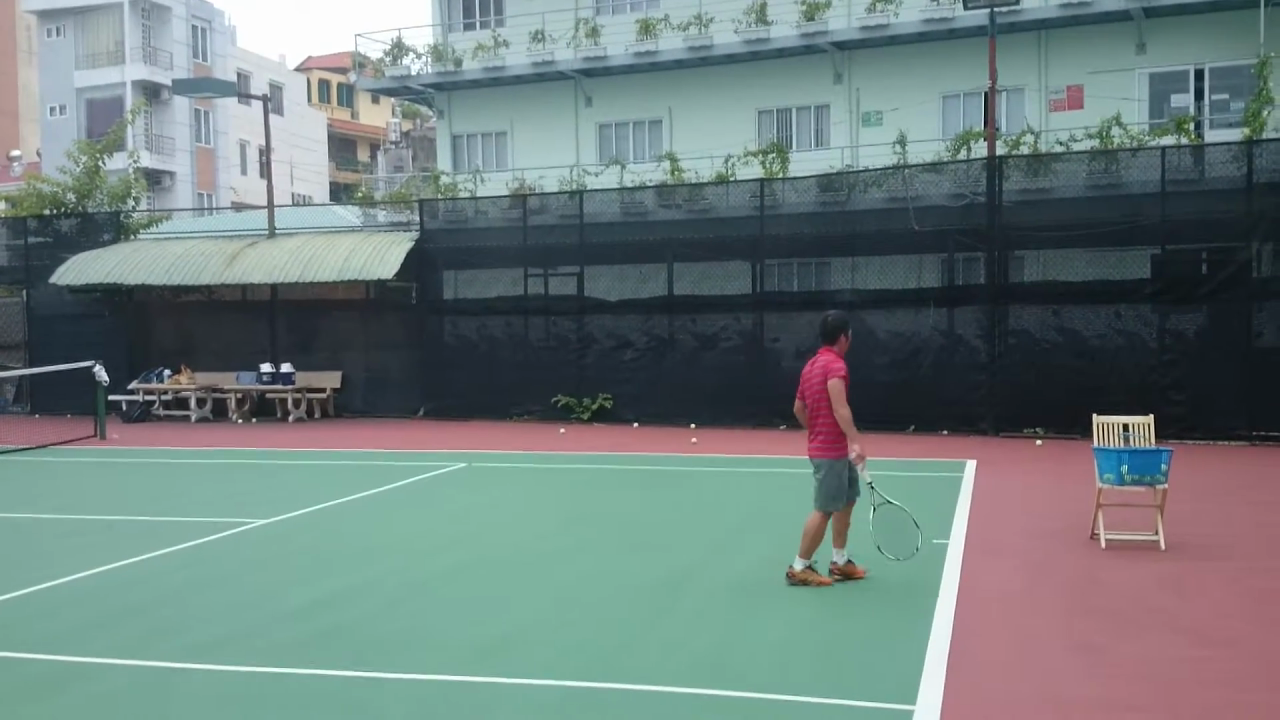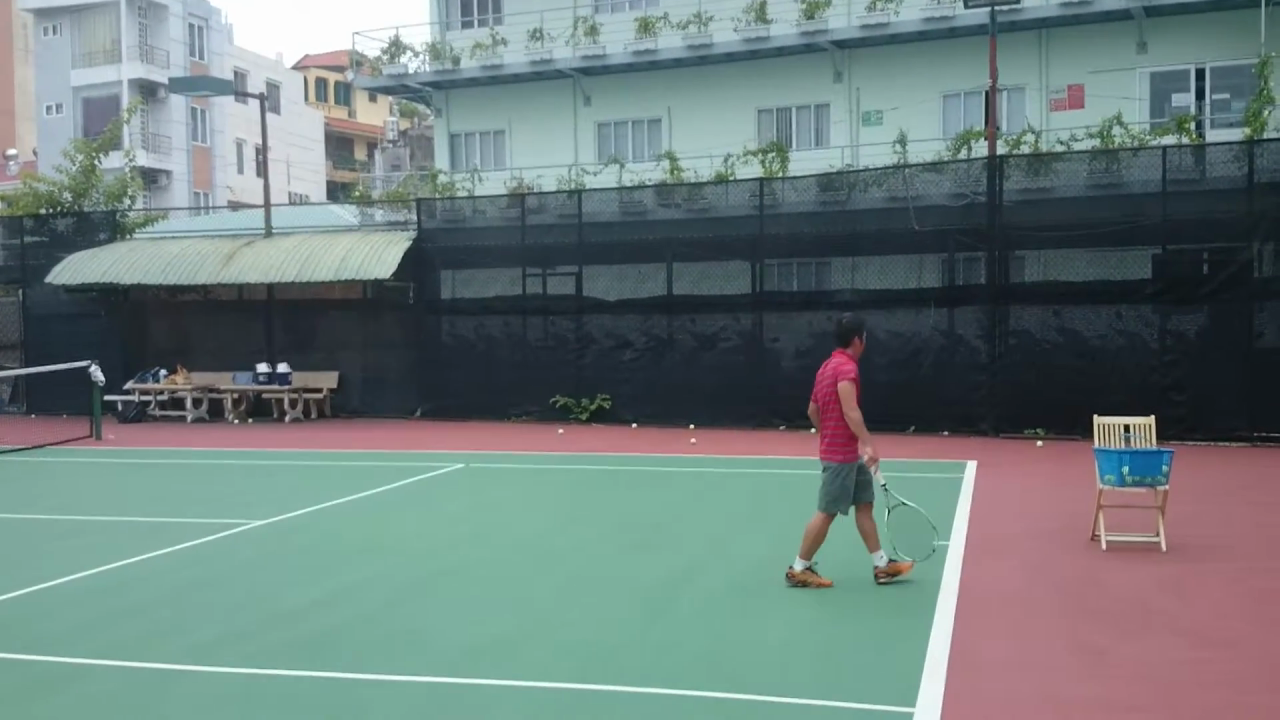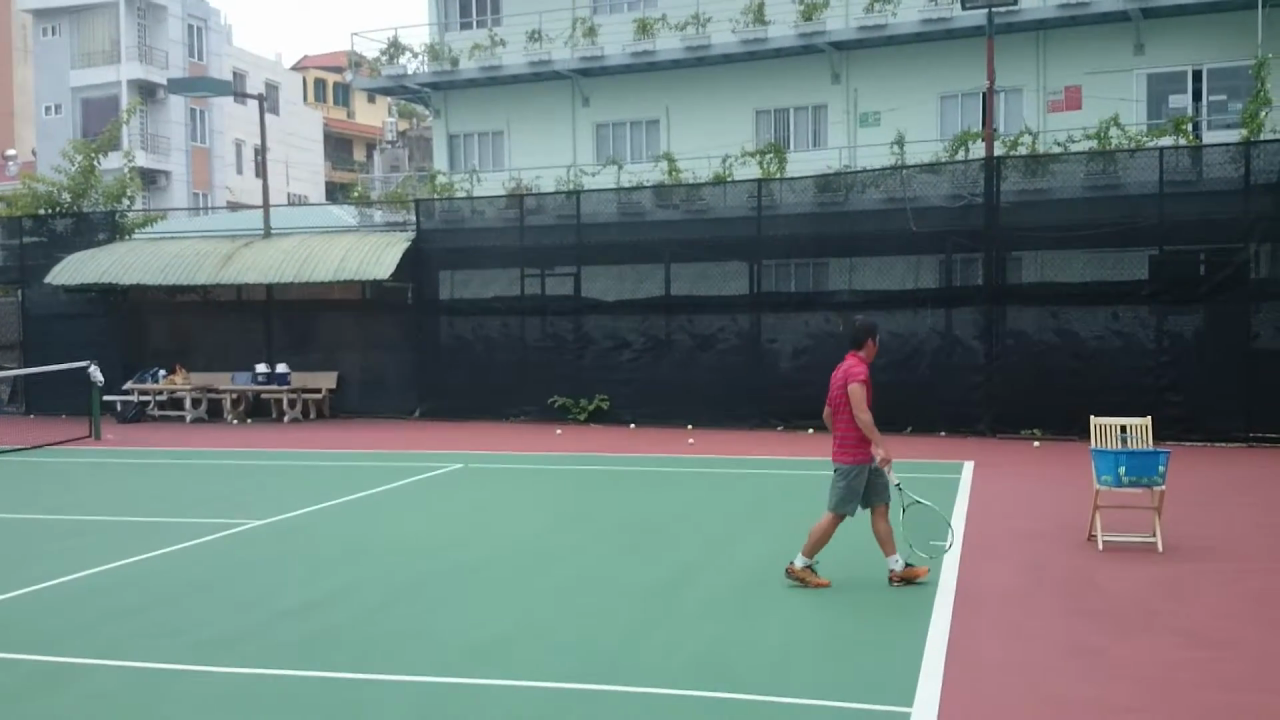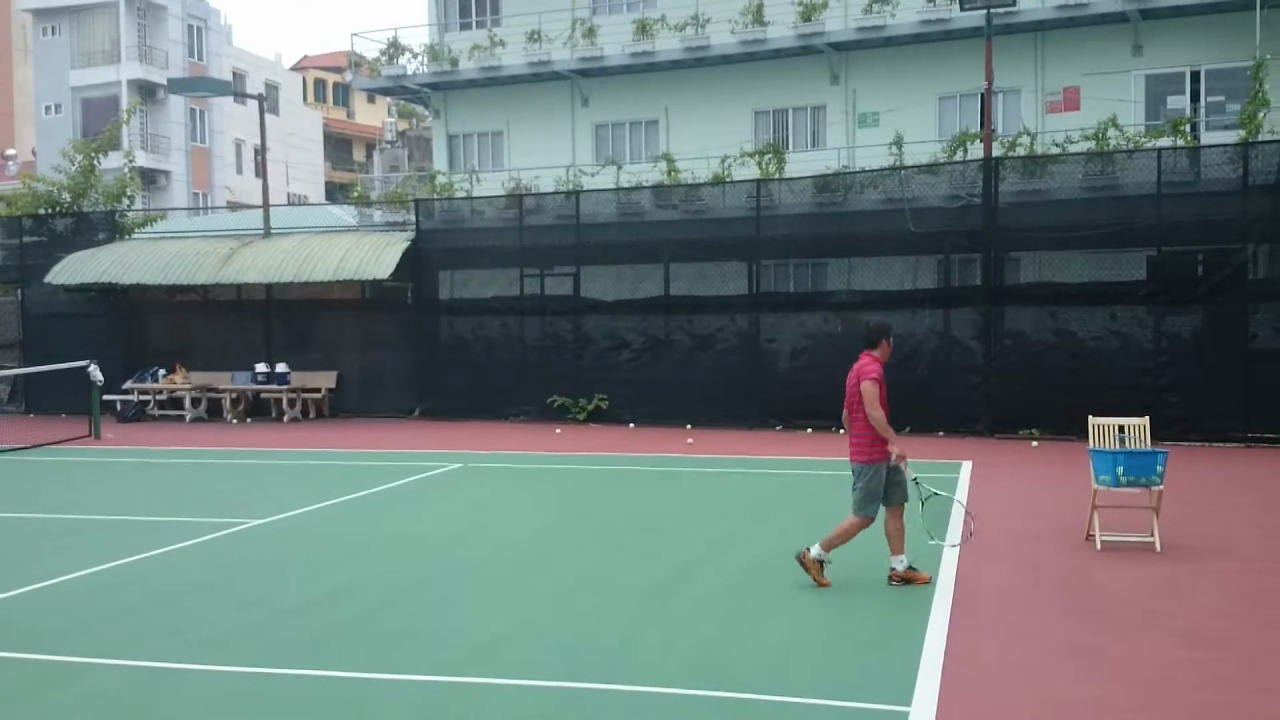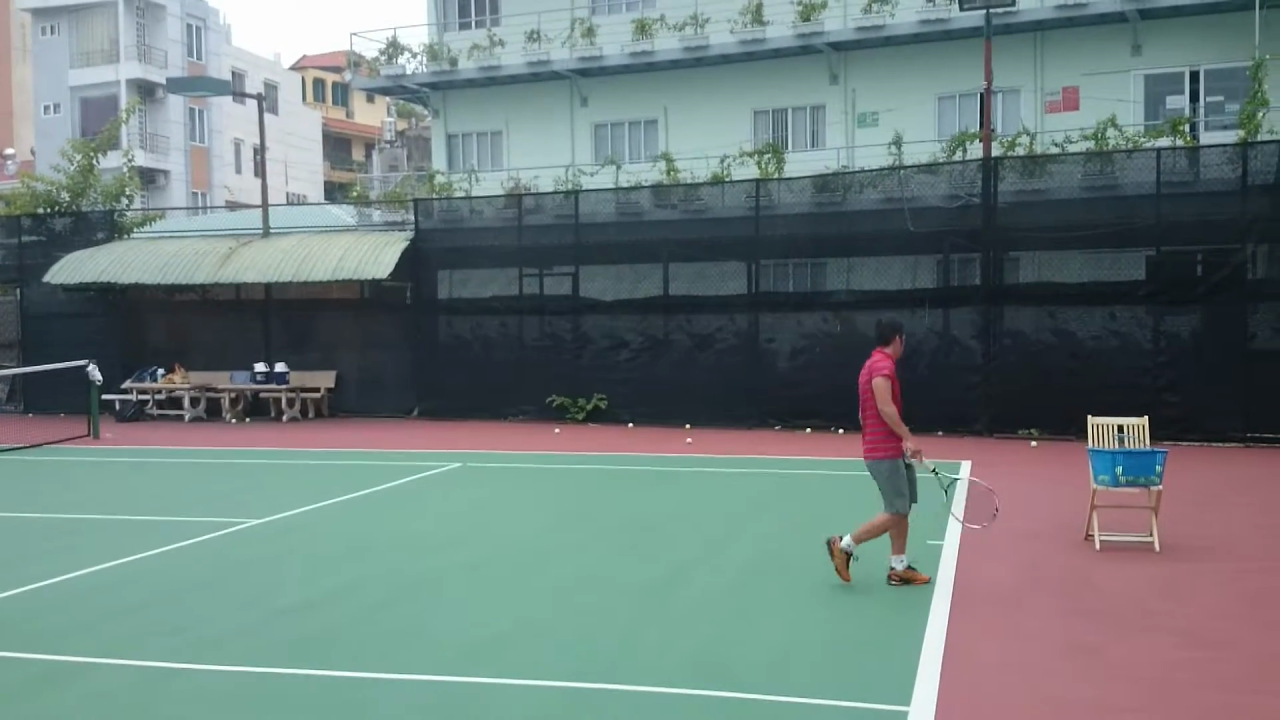
dt=0.1s
person 1, frame 1
left shoulder: (812, 365)
right shoulder: (835, 365)
left elbow: (798, 407)
right elbow: (840, 407)
right wrist: (855, 442)
left hip: (823, 447)
right hip: (833, 451)
left knee: (846, 502)
right knee: (822, 511)
left ankle: (840, 562)
right ankle: (800, 568)
person 1, frame 2
left shoulder: (827, 367)
right shoulder: (846, 367)
left elbow: (812, 411)
right elbow: (850, 410)
right wrist: (866, 444)
left hip: (841, 452)
right hip: (842, 454)
left knee: (864, 505)
right knee: (826, 512)
left ankle: (882, 565)
right ankle: (799, 569)
person 1, frame 3
left shoulder: (842, 369)
right shoulder: (857, 369)
left elbow: (828, 415)
right elbow: (859, 412)
right wrist: (877, 444)
left hip: (861, 455)
right hip: (854, 458)
left knee: (880, 506)
right knee: (836, 513)
left ankle: (897, 568)
right ankle: (800, 566)
person 1, frame 4
left shoulder: (859, 368)
right shoulder: (871, 368)
left elbow: (846, 416)
right elbow: (873, 410)
right wrist: (893, 441)
left hip: (876, 454)
right hip: (871, 456)
left knee: (896, 506)
right knee: (863, 517)
left ankle: (899, 568)
right ankle: (814, 555)
person 1, frame 5
left shoulder: (872, 364)
right shoulder: (883, 364)
right elbow: (885, 407)
right wrist: (908, 438)
left hip: (879, 449)
right hip: (887, 452)
left knee: (900, 509)
right knee: (896, 513)
left ankle: (899, 567)
right ankle: (843, 544)
